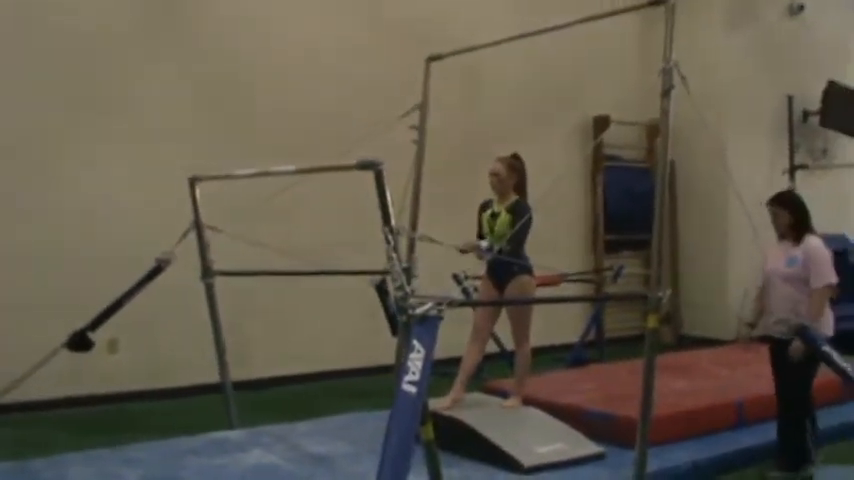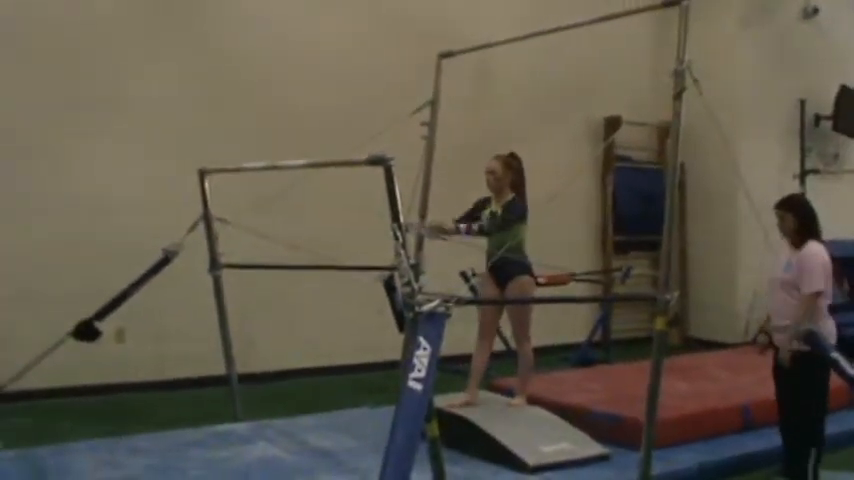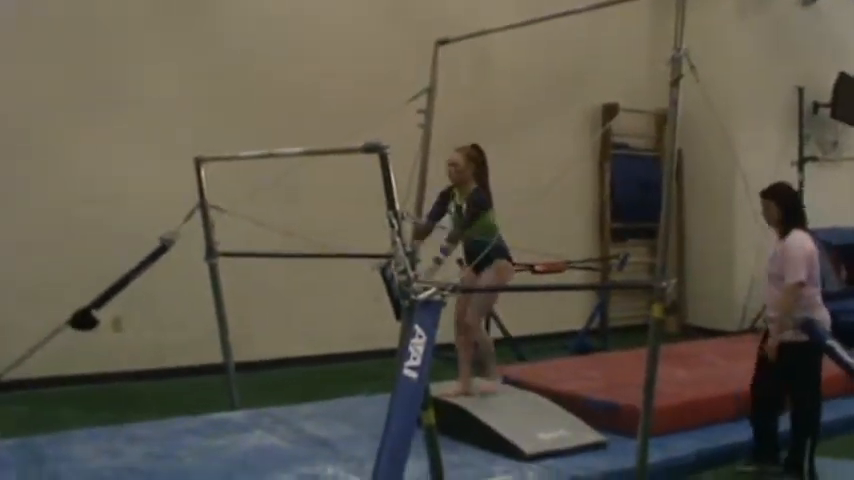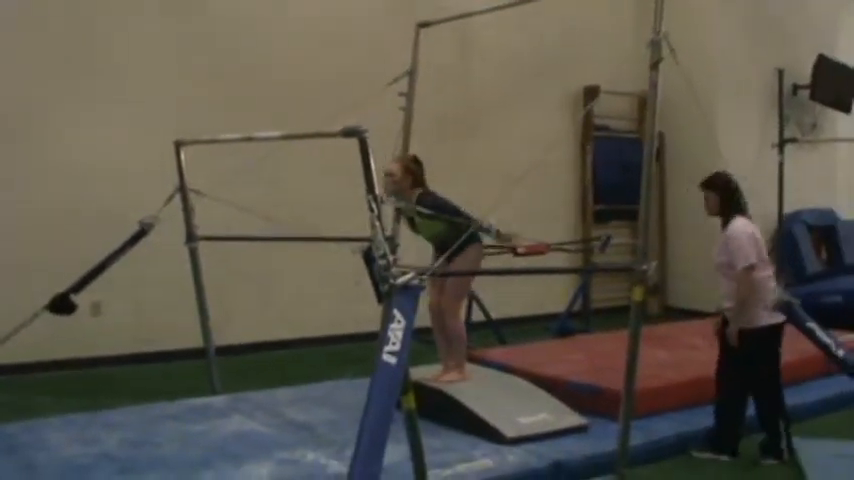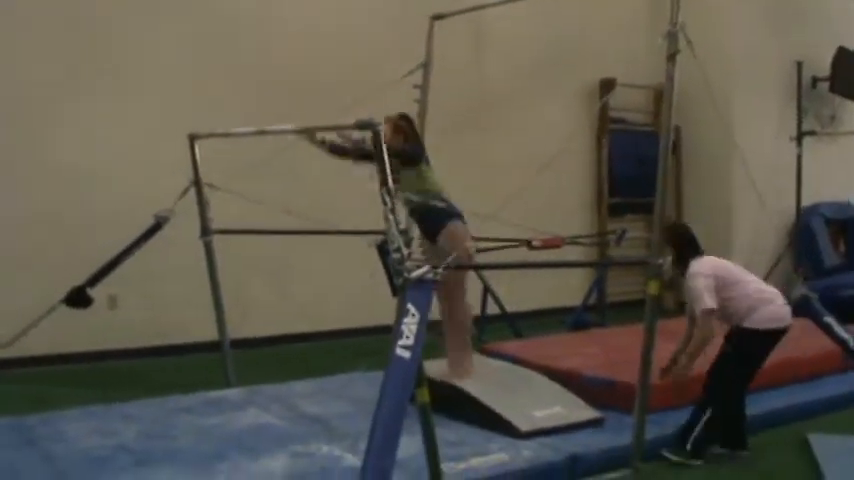
dt=0.4s
person 1, frame 1
left shoulder: (813, 248)
right shoulder: (775, 248)
left elbow: (820, 296)
right elbow: (766, 289)
left wrist: (803, 337)
right wrist: (754, 323)
right hip: (779, 335)
left knee: (797, 399)
right knee: (785, 400)
person 1, frame 2
left shoulder: (813, 254)
right shoulder: (791, 252)
left elbow: (809, 303)
left wrist: (791, 344)
right wrist: (767, 331)
left hip: (809, 348)
right hip: (787, 345)
left knee: (808, 414)
right knee: (787, 411)
person 1, frame 3
left shoulder: (797, 243)
right shoulder: (785, 241)
left elbow: (793, 294)
left wrist: (775, 337)
right wrist: (770, 333)
left hip: (800, 337)
right hip: (781, 333)
left knee: (804, 403)
right knee: (763, 393)
right ankle: (764, 456)
person 1, frame 4
left shoulder: (738, 231)
right shoulder: (730, 228)
left elbow: (747, 281)
left wrist: (732, 323)
right wrist: (726, 320)
left hip: (759, 321)
right hip: (742, 319)
left knee: (763, 386)
right knee: (728, 382)
left ankle: (778, 447)
right ankle: (723, 444)
person 1, frame 5
left shoulder: (697, 273)
right shoulder: (705, 264)
left elbow: (705, 329)
right elbow: (695, 324)
left wrist: (686, 363)
right wrist: (676, 357)
left hip: (764, 320)
right hip: (774, 315)
left knee: (719, 381)
right knee: (731, 379)
left ankle: (689, 447)
right ankle: (733, 439)
person 2, frame 1
left shoulder: (521, 209)
right shoulder: (485, 208)
left elbow: (515, 247)
left wrist: (482, 246)
right wrist: (478, 250)
left hip: (517, 275)
right hip: (492, 274)
left knee: (520, 338)
right knee: (478, 334)
left ankle: (516, 395)
right ankle: (457, 391)
person 2, frame 2
left shoulder: (517, 206)
right shoulder: (485, 204)
left elbow: (493, 228)
right elbow: (465, 219)
left wrist: (456, 228)
right wrist: (441, 226)
left hip: (518, 274)
right hip: (493, 273)
left knee: (521, 338)
right knee: (484, 334)
left ankle: (521, 394)
right ankle: (471, 392)
person 2, frame 3
left shoulder: (481, 196)
right shoulder: (448, 195)
left elbow: (461, 227)
right elbow: (428, 224)
left wrist: (440, 257)
left hip: (496, 261)
right hip: (473, 262)
left knee: (472, 321)
right knee: (460, 321)
left ankle: (493, 373)
right ankle: (465, 382)
person 2, frame 4
left shoulder: (429, 201)
right shoulder: (402, 204)
left elbow: (467, 219)
left wrist: (497, 235)
left hip: (467, 250)
right hip: (445, 251)
left knee: (450, 307)
right knee: (435, 306)
left ankle: (459, 368)
right ankle: (448, 367)
person 2, frame 5
left shoulder: (413, 155)
right shoulder: (388, 161)
right elbow: (350, 152)
right wrist: (321, 140)
left hip: (449, 224)
right hip: (428, 230)
left knee: (454, 294)
right knee: (443, 295)
left ankle: (465, 356)
right ankle: (454, 357)
